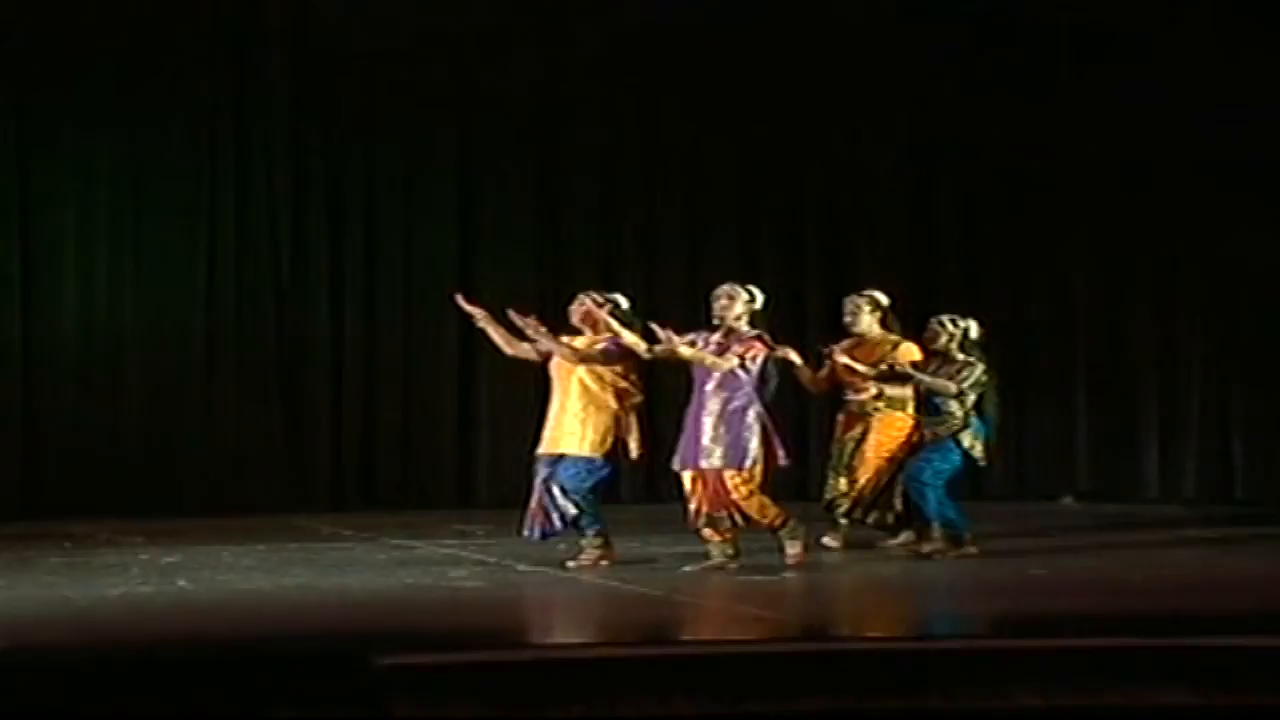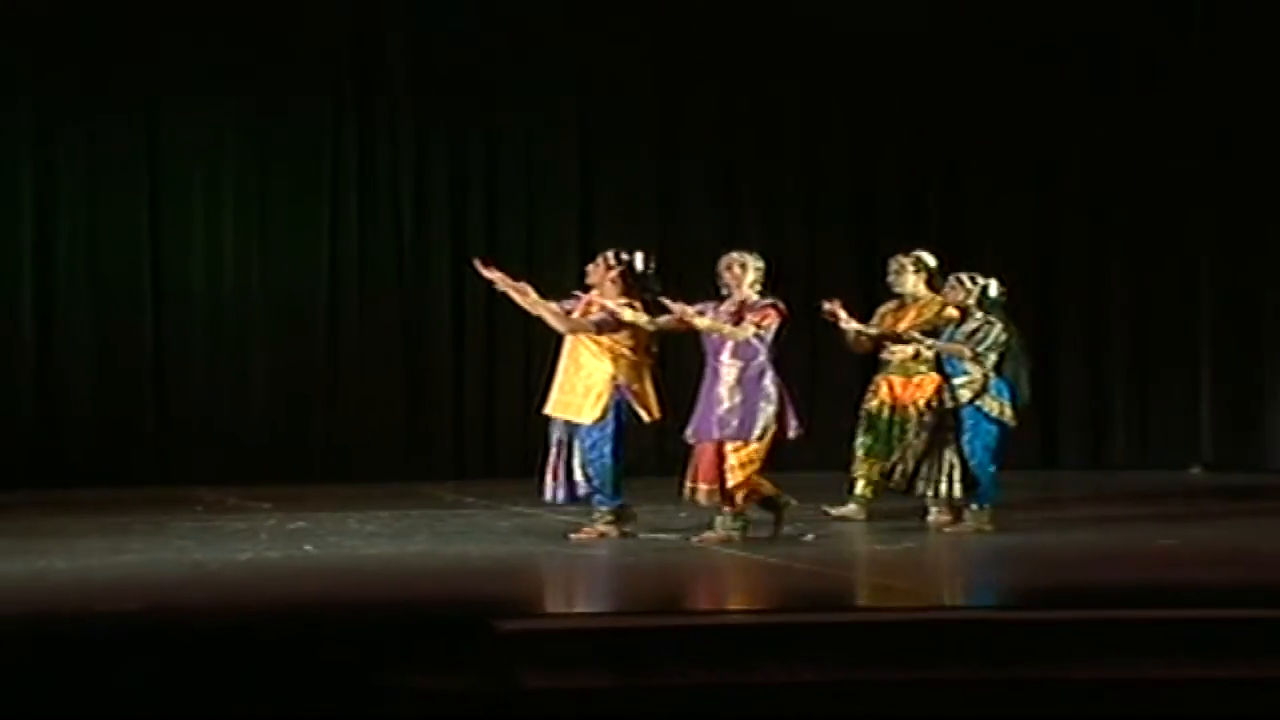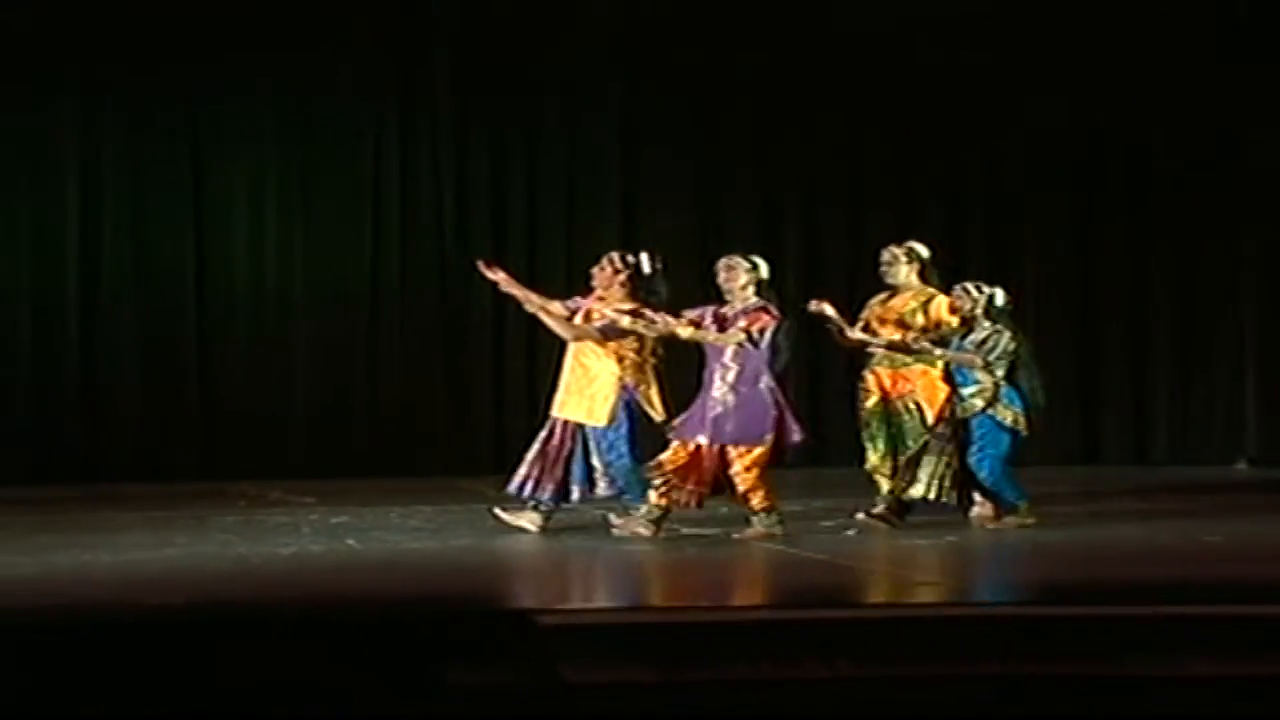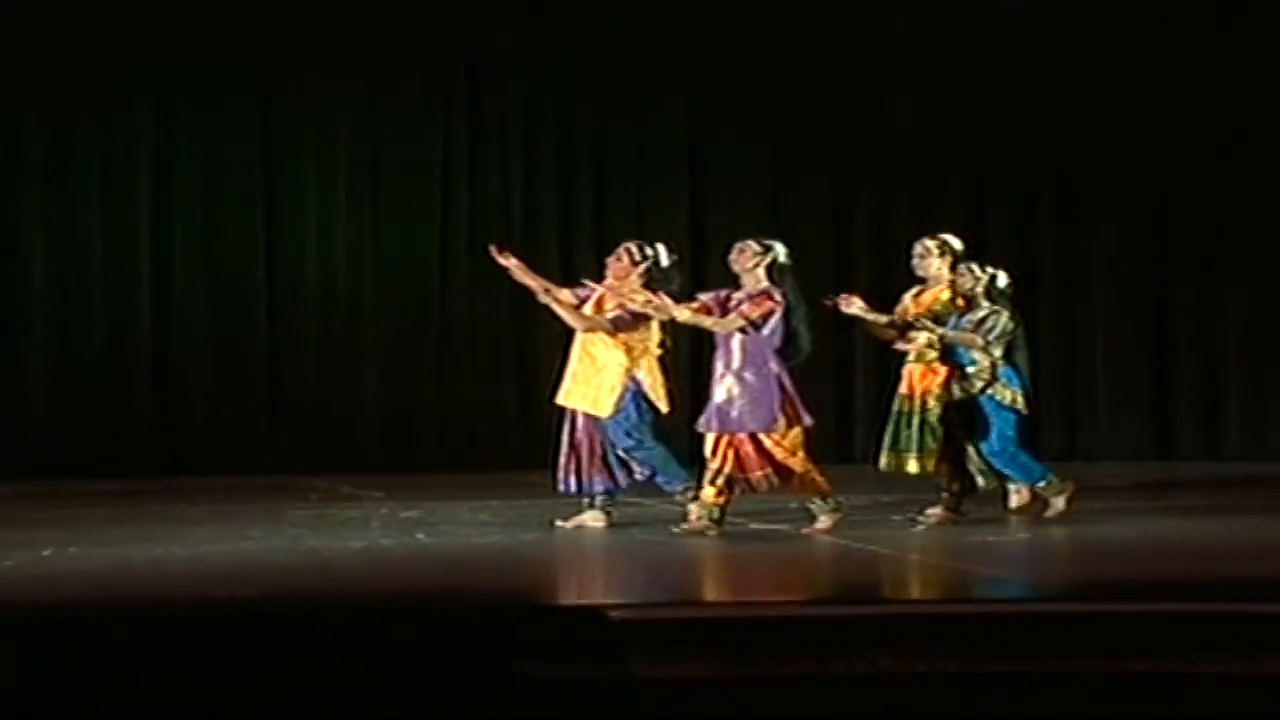
dt=0.4s
person 1, frame 1
left shoulder: (756, 341)
right shoulder: (702, 340)
left elbow: (724, 364)
right elbow: (655, 351)
left wrist: (684, 350)
right wrist: (636, 344)
left hip: (739, 425)
right hip: (705, 426)
left knee: (740, 491)
right knee: (700, 491)
left ankle: (790, 533)
right ankle: (725, 549)
person 1, frame 2
left shoulder: (768, 309)
right shoulder: (711, 310)
left elbow: (739, 333)
right elbow: (661, 323)
left wrist: (699, 321)
right wrist: (631, 316)
left hip: (752, 395)
right hip: (718, 395)
left knee: (738, 461)
right knee: (711, 458)
left ankle: (731, 524)
right ankle: (775, 502)
person 1, frame 3
left shoulder: (763, 312)
right shoulder: (712, 313)
left elbow: (727, 339)
right elbow: (666, 328)
left wrist: (685, 331)
right wrist: (633, 324)
left hip: (750, 399)
right hip: (715, 398)
left knee: (745, 465)
right knee: (684, 454)
left ankle: (768, 520)
right ankle: (650, 518)
person 1, frame 4
left shoulder: (770, 296)
right shoulder: (725, 297)
left elbow: (724, 326)
right elbow: (685, 310)
left wrist: (678, 311)
left hip: (761, 386)
right hip: (730, 386)
left knee: (784, 453)
right knee: (722, 451)
left ankle: (827, 507)
right ankle: (707, 515)
person 2, frame 1
left shoulder: (616, 347)
right shoulder: (567, 343)
left elbow: (579, 357)
right elbow: (515, 350)
left wrist: (541, 335)
right wrist: (483, 319)
left hip: (594, 431)
right hip: (566, 431)
left knee: (568, 485)
right knee: (551, 483)
left ankle: (596, 541)
right ankle: (595, 542)
person 2, frame 2
left shoulder: (622, 310)
right shoulder: (590, 301)
left elbow: (568, 326)
right elbow: (545, 310)
left wrist: (534, 300)
right wrist: (502, 281)
left hip: (605, 393)
right hip: (584, 392)
left knee: (597, 454)
right knee: (575, 450)
left ankle: (609, 519)
right ankle: (617, 510)
person 2, frame 3
left shoulder: (627, 315)
right shoulder: (596, 301)
left elbow: (574, 333)
right elbow: (553, 308)
left wrist: (536, 308)
right wrist: (506, 282)
left hip: (611, 397)
right hip: (584, 395)
left knee: (615, 456)
right knee: (560, 450)
right ankle: (538, 511)
person 2, frame 4
left shoulder: (640, 307)
right shoulder: (603, 291)
left elbow: (586, 324)
right elbow: (561, 294)
left wrist: (548, 298)
right wrist: (517, 268)
left hip: (623, 386)
right hip: (596, 384)
left knee: (634, 445)
right knee: (592, 445)
left ankle: (689, 496)
right ankle: (598, 508)
person 3, frame 1
left shoulder: (901, 348)
right shoulder: (844, 348)
left elbow: (912, 389)
right elbow: (818, 385)
left wrist: (877, 391)
right wrist: (797, 363)
left hip: (886, 421)
right hip: (852, 420)
left knee: (866, 473)
left ankle: (842, 530)
right ankle: (907, 527)
person 3, frame 2
left shoulder: (943, 309)
right shoulder: (887, 310)
right elbow: (862, 346)
left wrist: (915, 352)
right wrist: (845, 322)
left hip: (926, 386)
right hip: (888, 384)
right knee: (872, 441)
left ankle: (939, 506)
right ankle: (858, 503)
person 3, frame 3
left shoulder: (934, 300)
right shoulder: (879, 302)
right elbow: (854, 338)
left wrist: (901, 346)
right wrist: (833, 317)
left hip: (917, 380)
right hip: (879, 380)
left knee: (912, 441)
right knee: (883, 442)
left ankle: (895, 503)
right ankle: (889, 500)
person 3, frame 4
left shoulder: (959, 294)
right shoulder: (914, 295)
right elbow: (892, 334)
left wrist: (926, 341)
right wrist: (865, 313)
left hip: (946, 374)
right hip: (918, 375)
left knee: (947, 437)
right knee: (918, 439)
left ankle: (954, 500)
right ankle: (951, 497)
person 4, frame 1
left shoulder: (973, 368)
right shoulder: (933, 364)
left elbow: (952, 388)
left wrist: (916, 376)
left hip: (957, 435)
right hip: (937, 435)
left knee: (916, 475)
right knee: (934, 486)
right ankle: (960, 539)
person 4, frame 2
left shoulder: (992, 326)
right shoulder: (955, 325)
left elbow: (967, 352)
left wrist: (927, 342)
left hip: (983, 400)
right hip: (959, 399)
left knee: (977, 456)
left ankle: (979, 516)
person 4, frame 3
left shoulder: (999, 335)
right shoulder: (962, 335)
left elbow: (977, 360)
left wrist: (938, 352)
left hip: (994, 408)
right hip: (971, 407)
left knee: (987, 462)
left ankle: (1020, 510)
person 4, frame 4
left shoulder: (999, 315)
right shoulder: (958, 316)
left elbow: (978, 341)
left wrist: (939, 332)
left hip: (994, 390)
right hip: (970, 391)
left knee: (999, 447)
right knee: (975, 447)
left ankle: (1053, 487)
